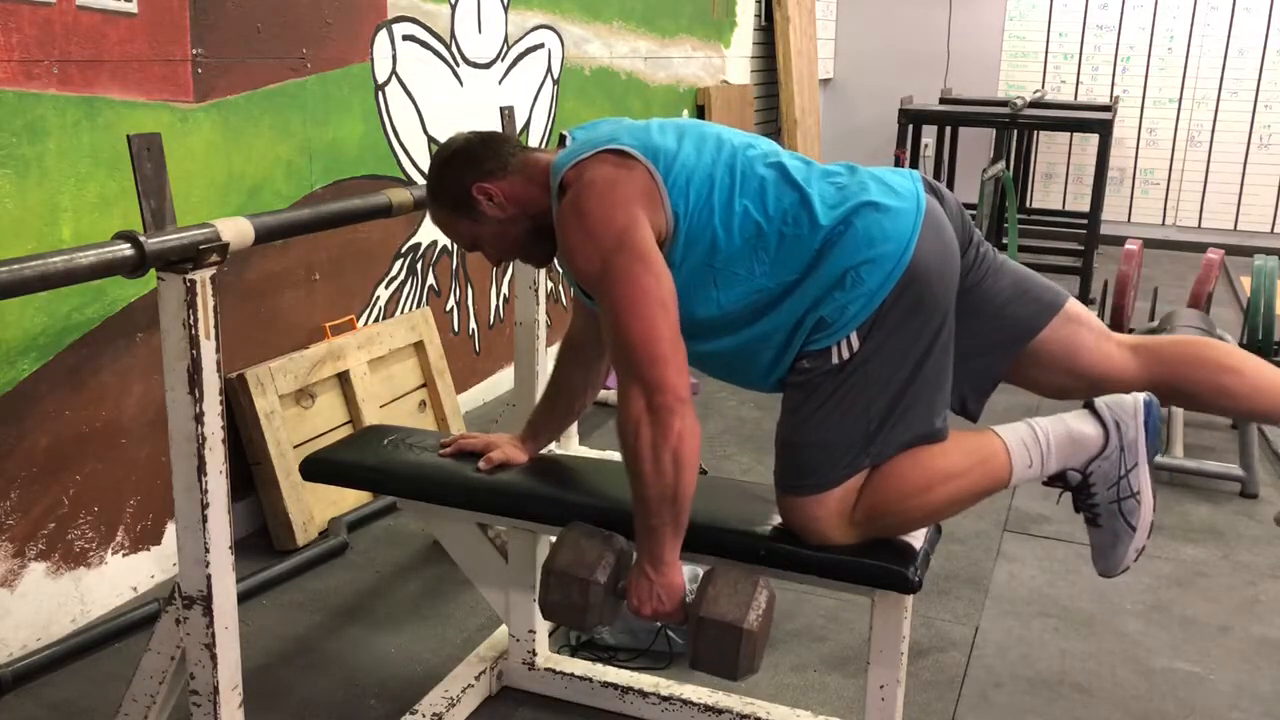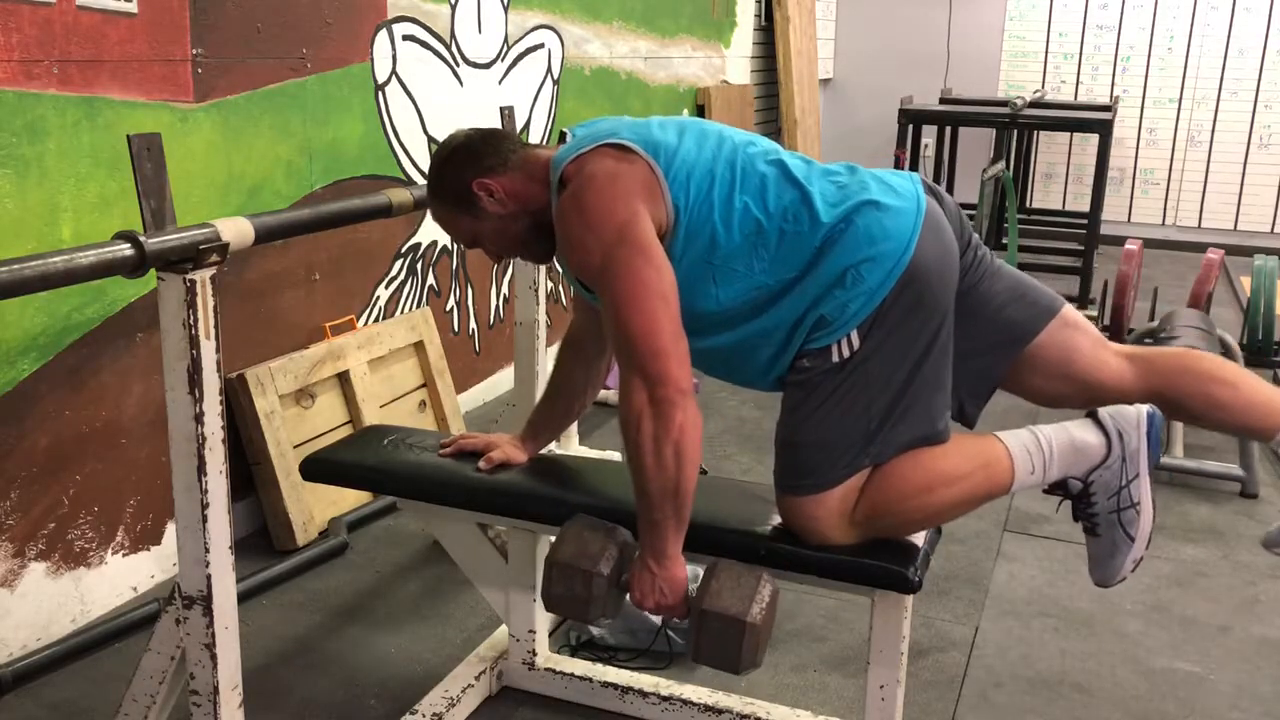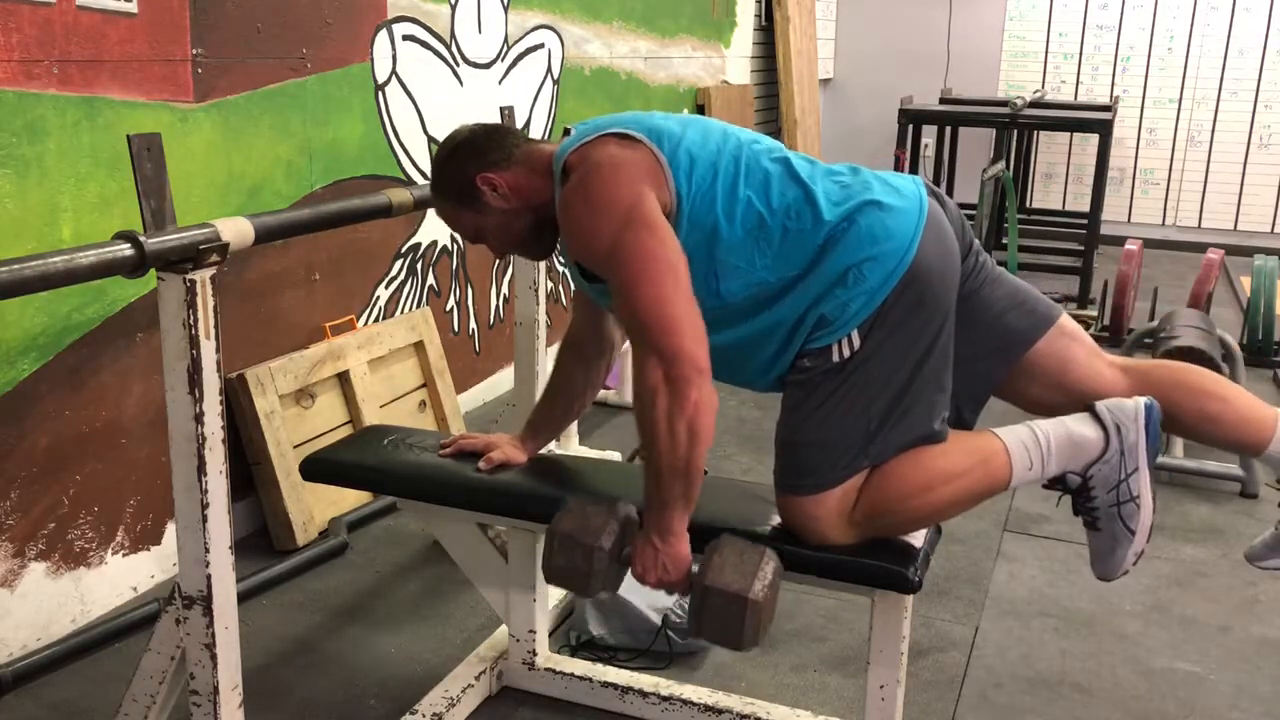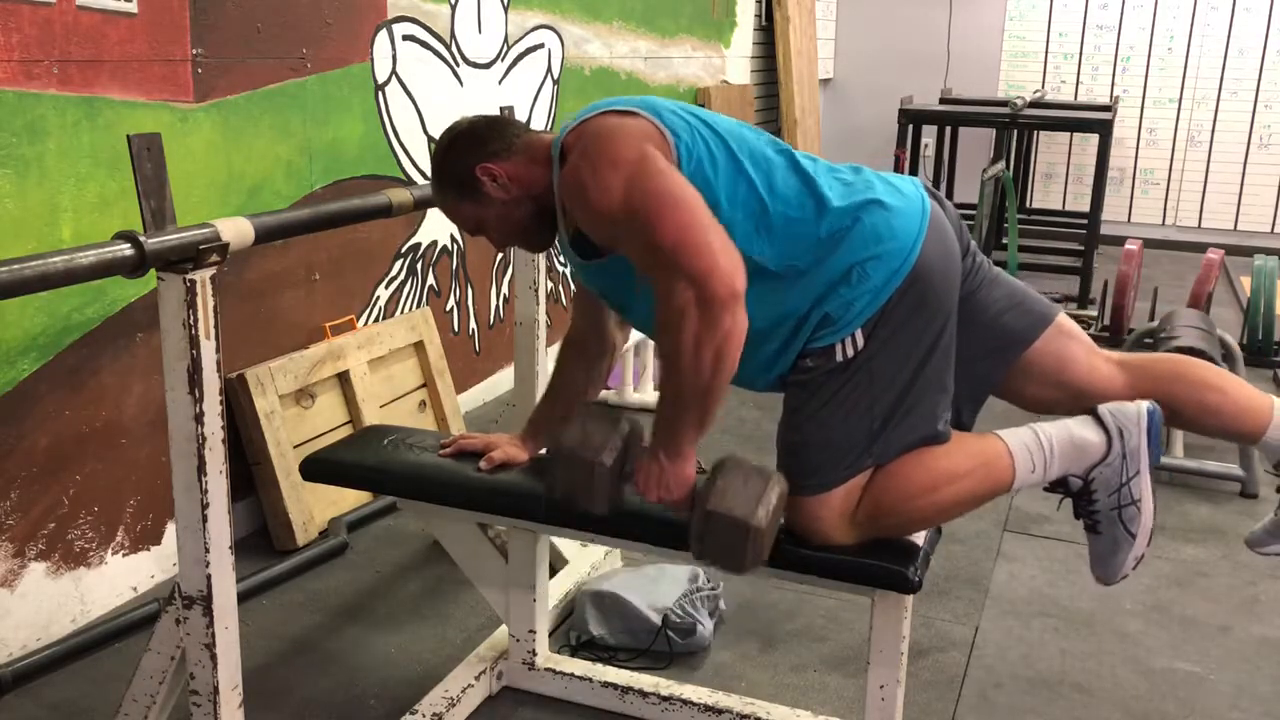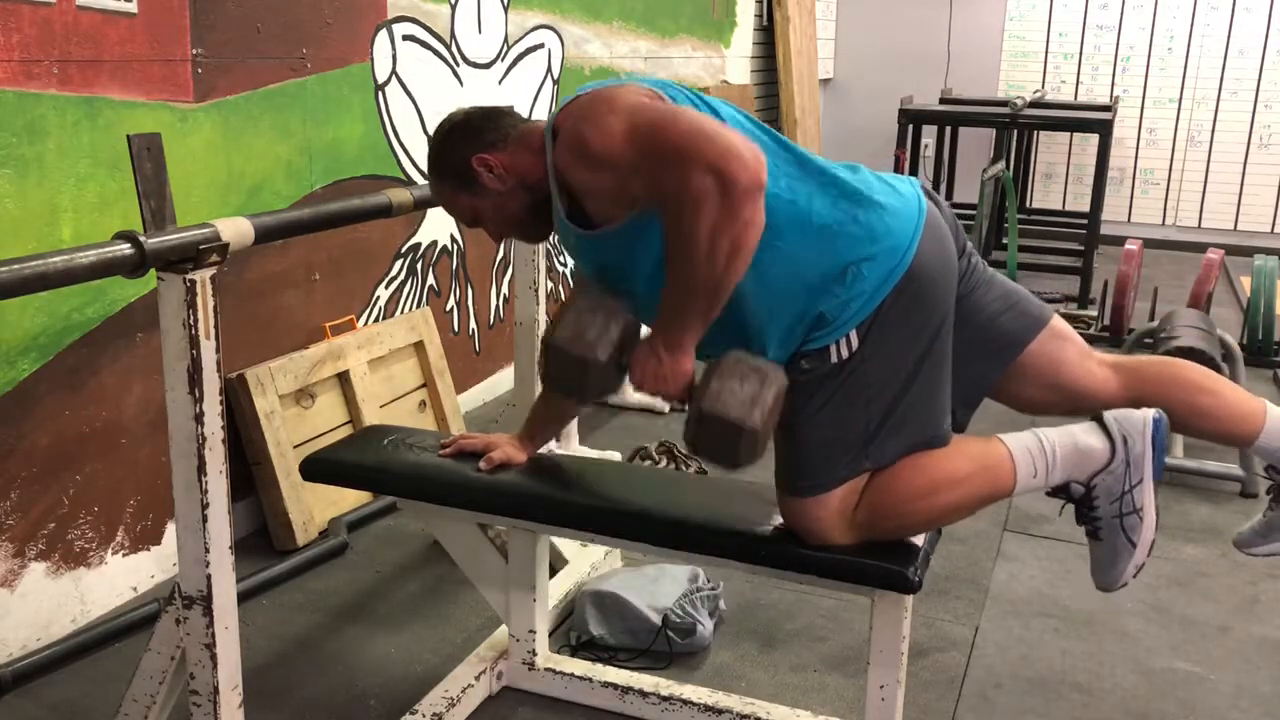
dt=0.2s
person 1, frame 1
left shoulder: (593, 211)
right shoulder: (596, 173)
left elbow: (658, 395)
right elbow: (594, 337)
left wrist: (657, 560)
right wrist: (527, 441)
left hip: (870, 275)
right hip: (908, 222)
left knee: (822, 516)
right knee: (1116, 358)
left ankle: (1074, 442)
person 1, frame 2
left shoulder: (593, 206)
right shoulder: (595, 173)
left elbow: (660, 388)
right elbow: (593, 336)
left wrist: (660, 553)
right wrist: (527, 442)
left hip: (869, 274)
right hip: (908, 225)
left knee: (821, 517)
right knee: (1116, 369)
left ankle: (1076, 452)
person 1, frame 3
left shoulder: (597, 195)
right shoulder: (597, 174)
left elbow: (677, 367)
right elbow: (593, 337)
left wrist: (665, 530)
right wrist: (527, 439)
left hip: (871, 276)
right hip: (909, 229)
left knee: (821, 515)
right knee: (1103, 377)
left ankle: (1076, 447)
person 1, frame 4
left shoulder: (598, 167)
right shoulder: (591, 199)
left elbow: (715, 294)
right elbow: (594, 337)
left wrist: (673, 451)
right wrist: (529, 441)
left hip: (871, 277)
right hip: (907, 235)
left knee: (825, 516)
right knee: (1104, 377)
left ankle: (1081, 449)
person 1, frame 5
left shoulder: (591, 135)
right shoulder: (585, 197)
left elbow: (732, 179)
left wrist: (675, 343)
right wrist: (526, 440)
left hip: (866, 280)
right hip: (905, 239)
left knee: (823, 516)
right knee: (1096, 379)
left ankle: (1083, 457)
